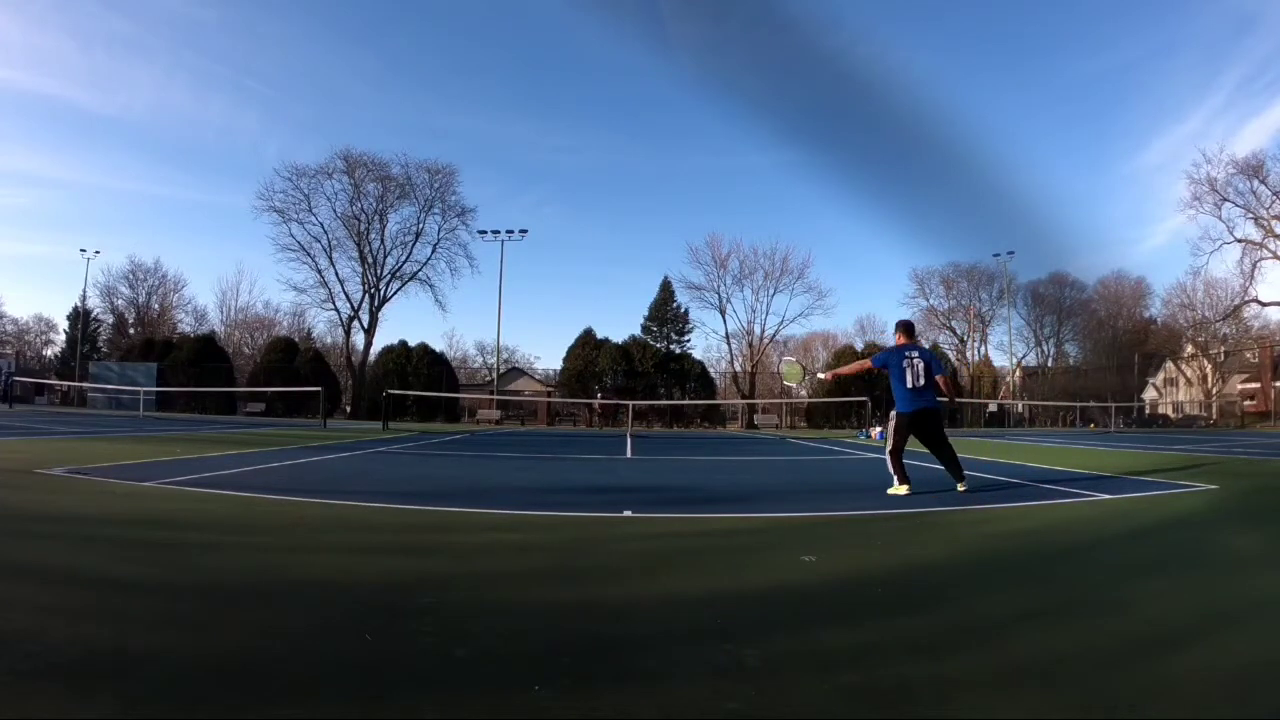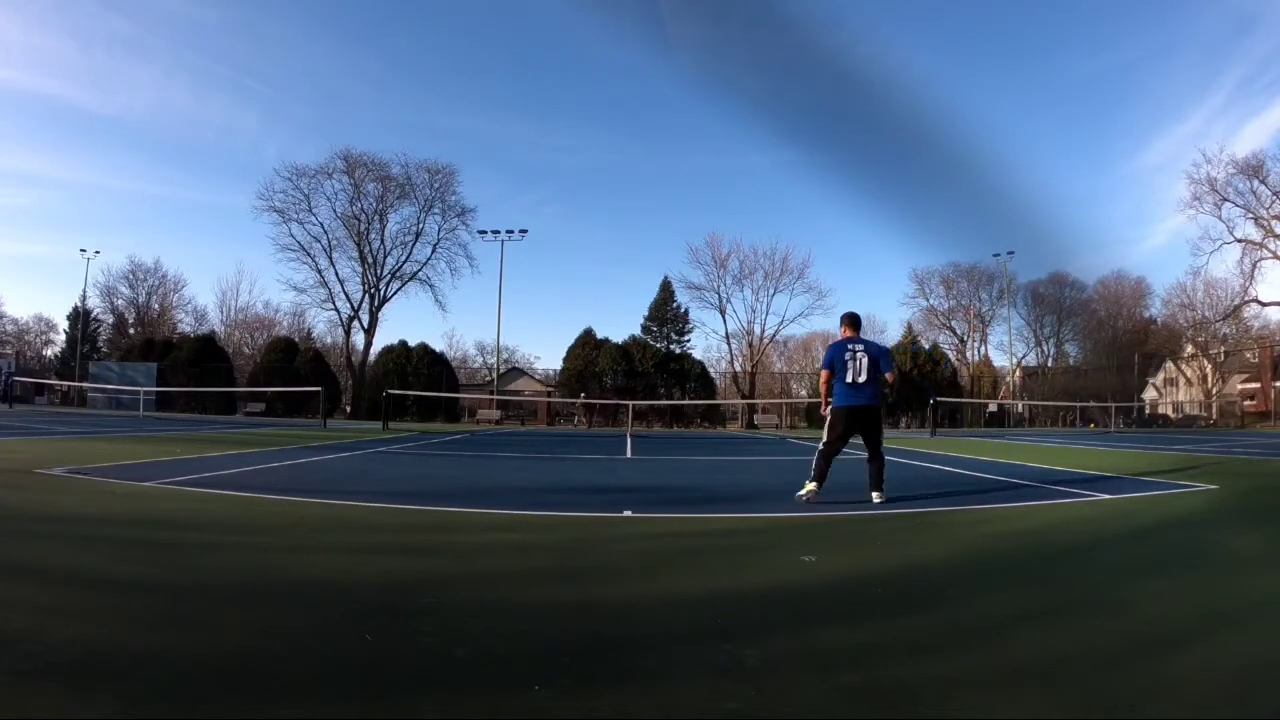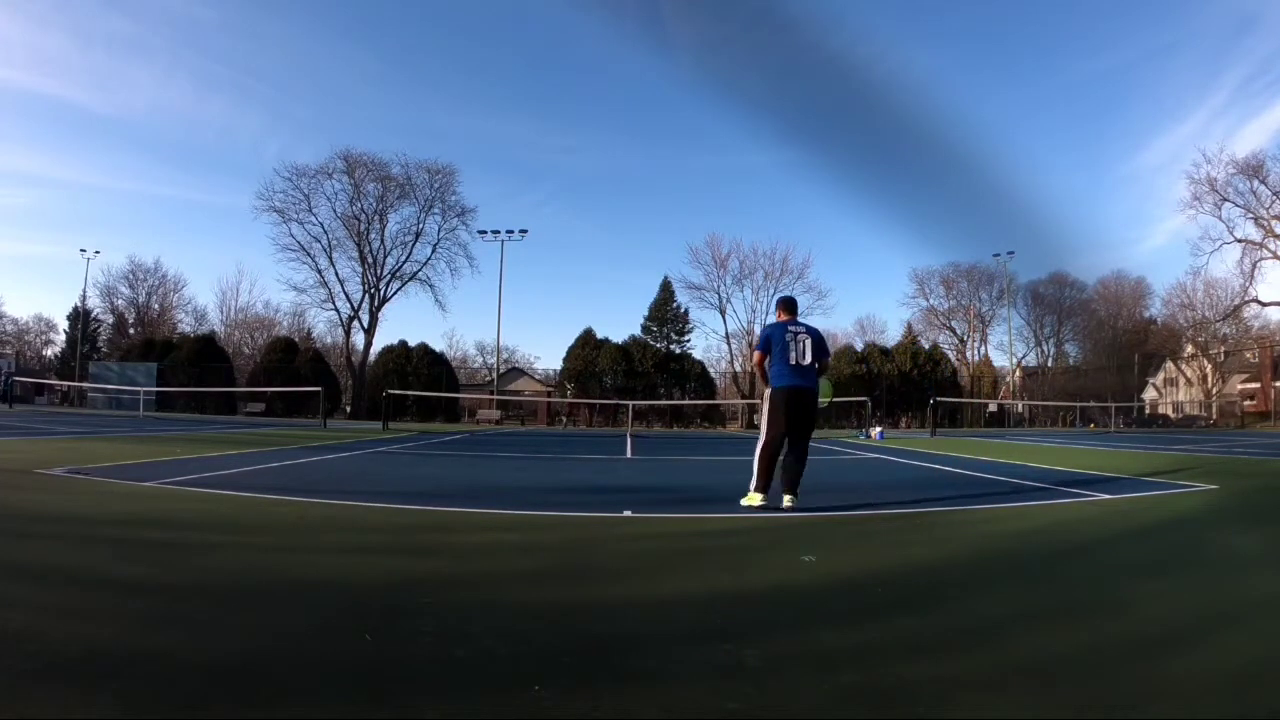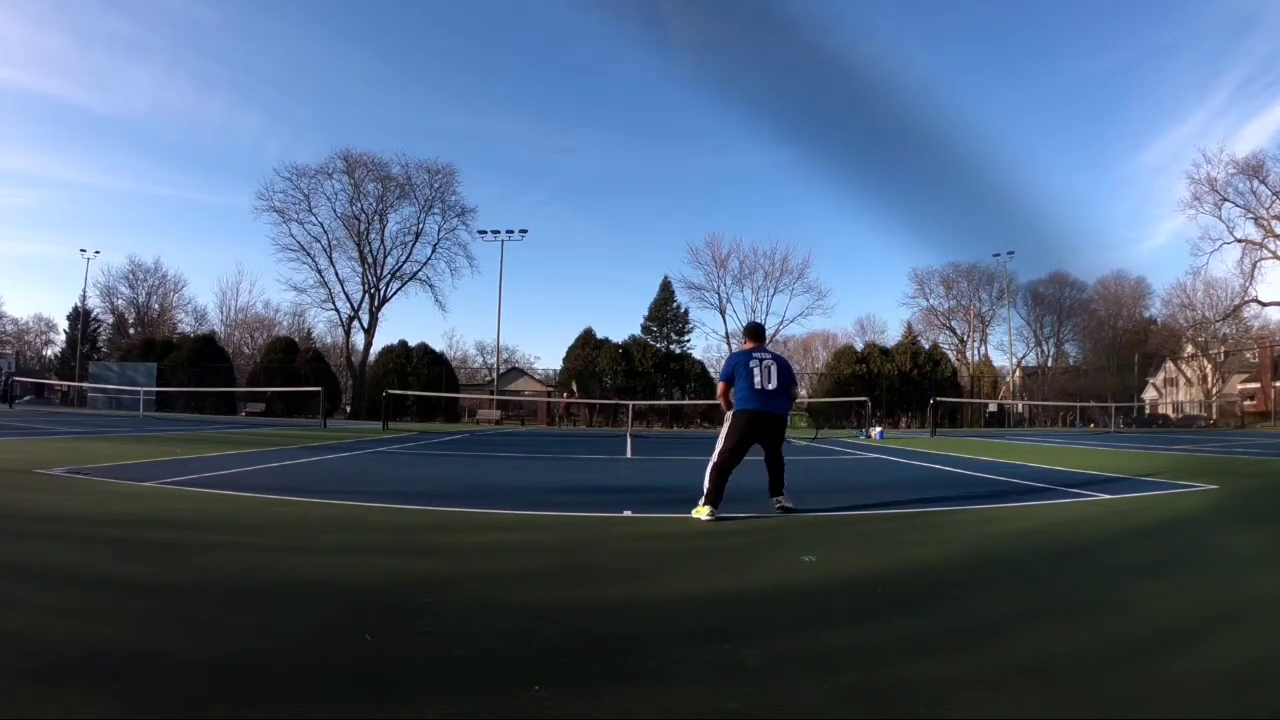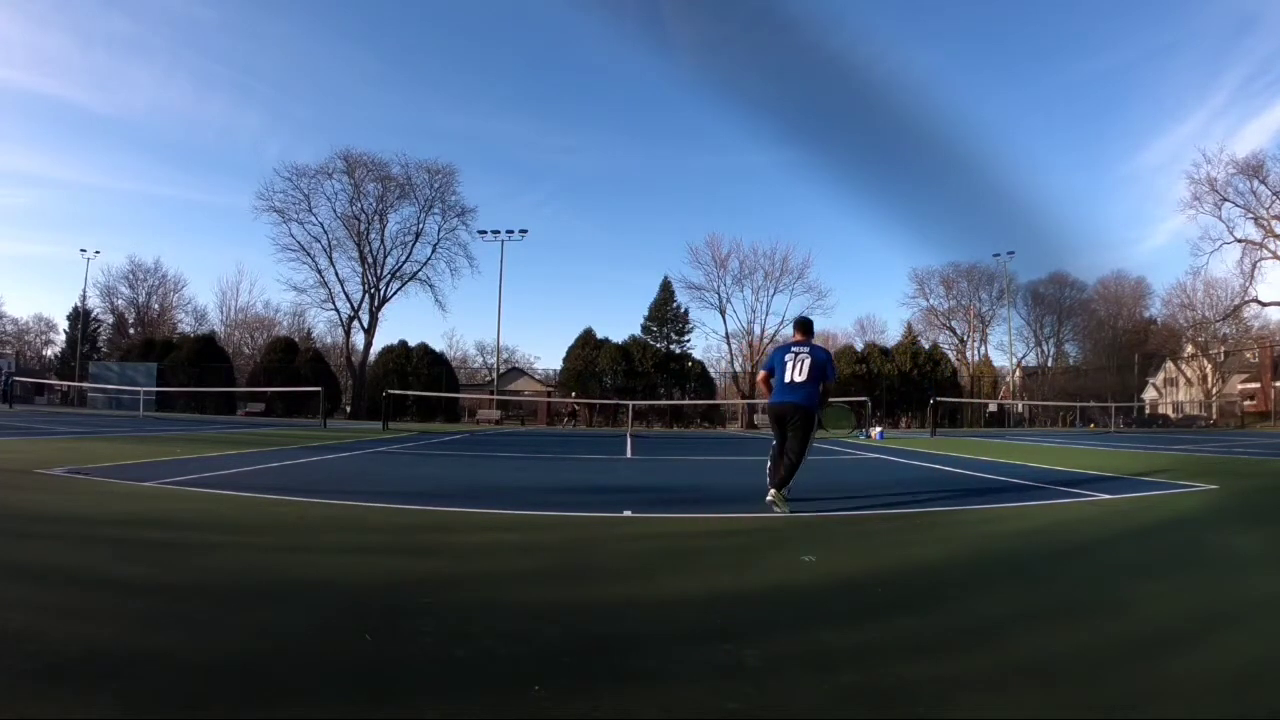
dt=0.4s
person 1, frame 1
left shoulder: (891, 353)
right shoulder: (927, 354)
left elbow: (863, 365)
right elbow: (942, 380)
left wrist: (835, 372)
right wrist: (951, 397)
left hip: (904, 411)
right hip: (929, 410)
left knee: (893, 449)
right knee: (942, 447)
left ankle: (902, 484)
right ankle: (960, 481)
person 1, frame 2
left shoulder: (835, 348)
right shoulder: (876, 349)
left elbow: (824, 379)
right elbow: (890, 378)
left wrist: (825, 402)
right wrist: (875, 389)
left hip: (842, 407)
right hip: (869, 408)
left knee: (827, 449)
right knee: (875, 451)
left ankle: (813, 485)
right ankle: (878, 491)
person 1, frame 3
left shoulder: (771, 330)
right shoulder: (813, 333)
left elbow: (757, 361)
right elbow: (824, 366)
left wrist: (766, 382)
left hip: (782, 392)
right hip: (809, 394)
left knee: (769, 444)
right knee: (798, 448)
left ankle: (759, 493)
right ankle: (790, 494)
person 1, frame 4
left shoulder: (736, 358)
right shoulder: (781, 361)
left elbow: (722, 392)
right elbow: (792, 394)
left wrist: (731, 412)
left hip: (745, 414)
right hip: (776, 417)
left knee: (721, 462)
right knee: (774, 458)
left ankle: (708, 506)
right ankle: (779, 497)
person 1, frame 5
left shoulder: (779, 351)
right shoulder: (822, 354)
left elbow: (761, 379)
right elbow: (828, 387)
right wrist: (818, 405)
left hip: (777, 406)
right hip: (804, 408)
left knee: (780, 445)
right knee: (794, 455)
left ankle: (777, 487)
right ankle: (776, 491)
